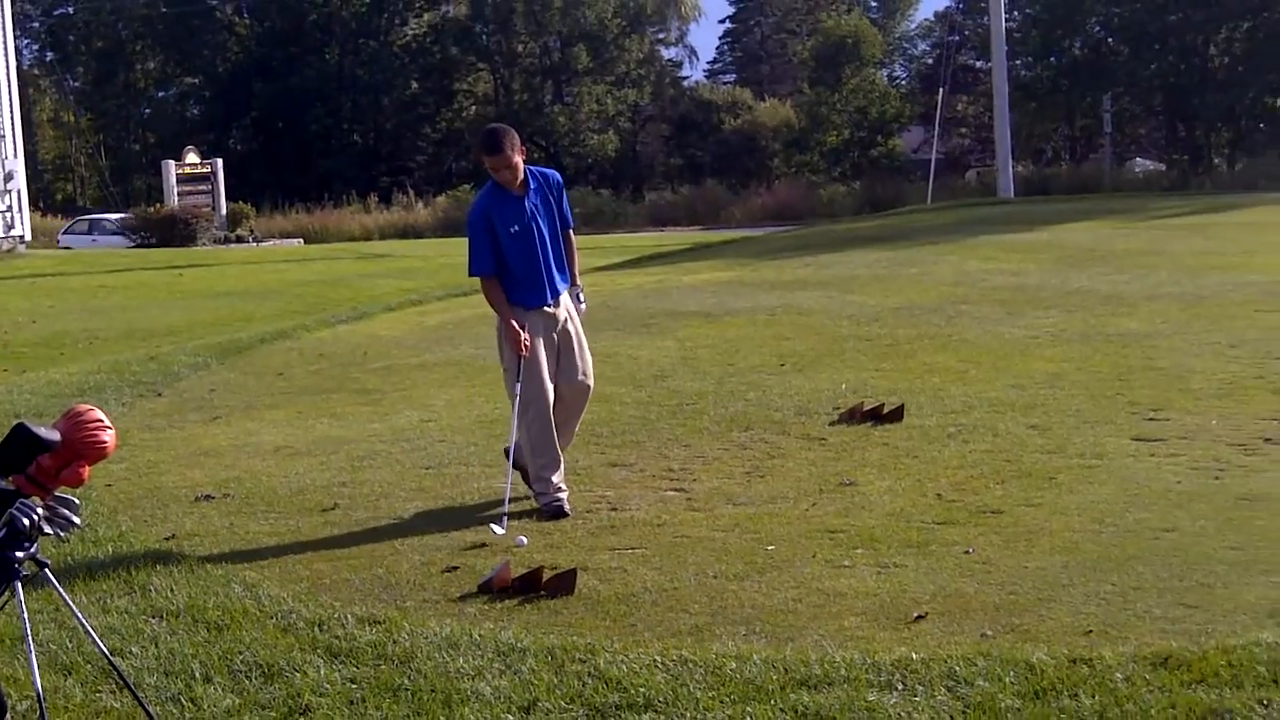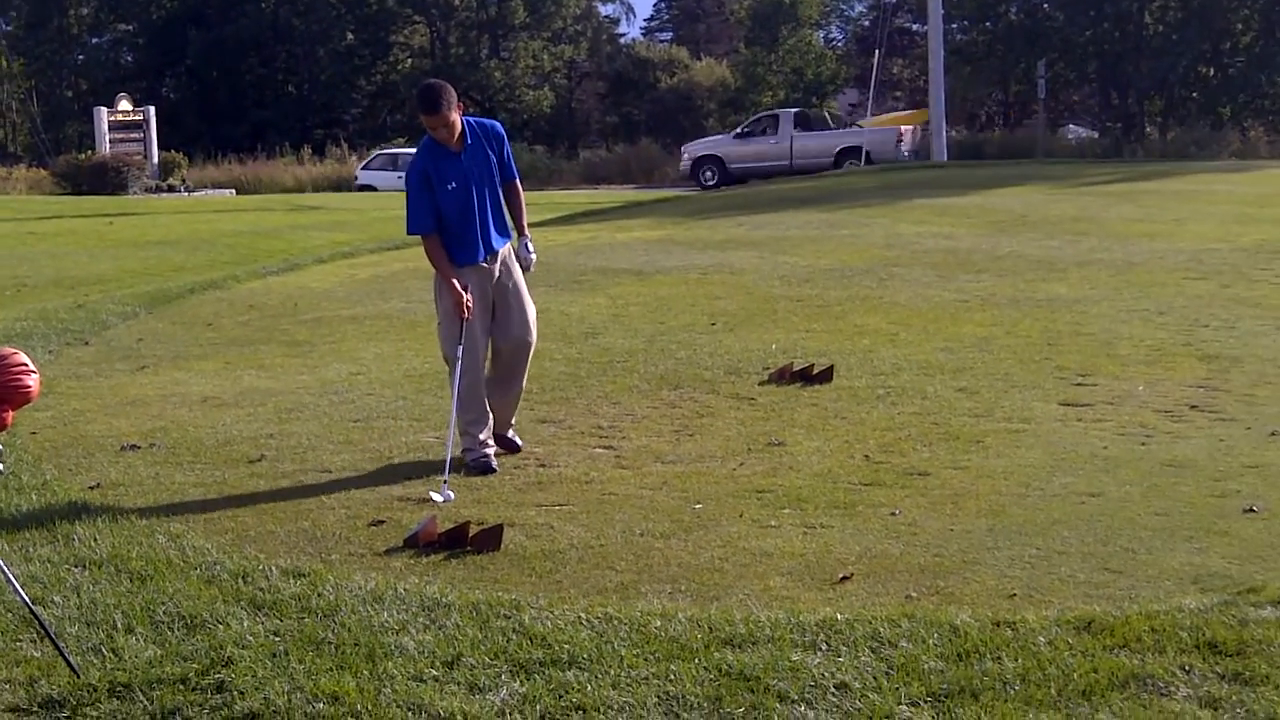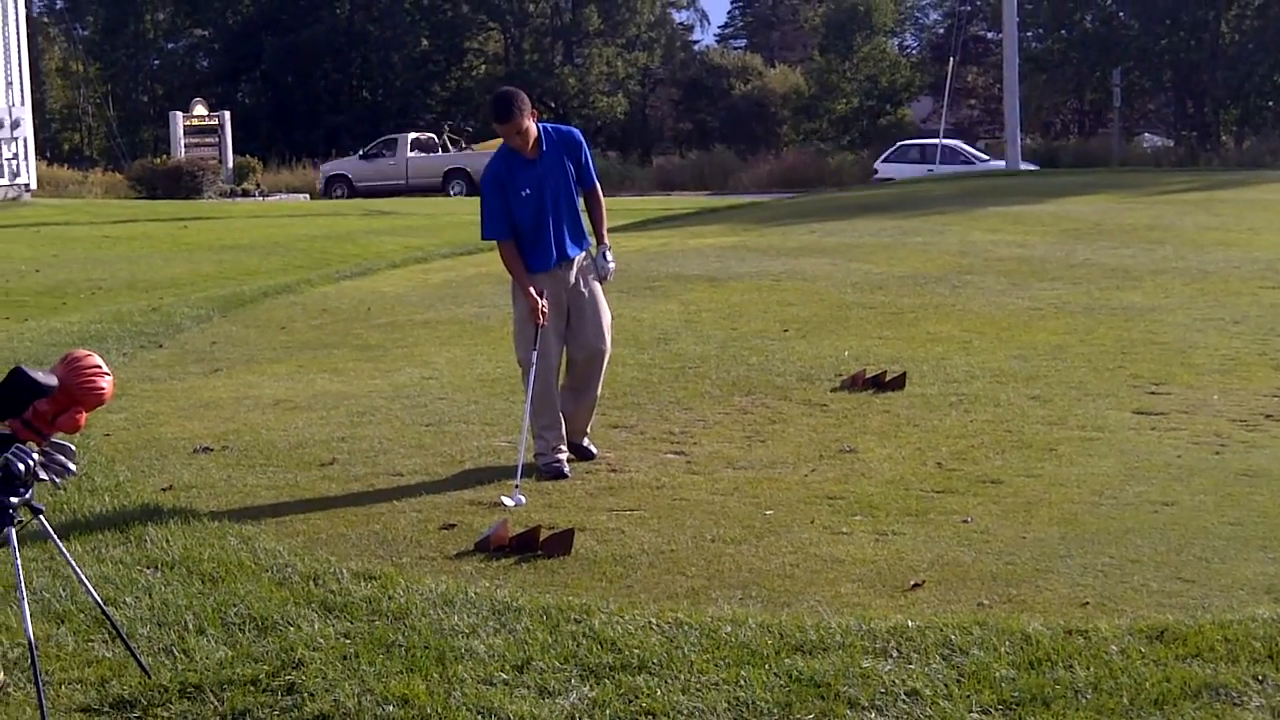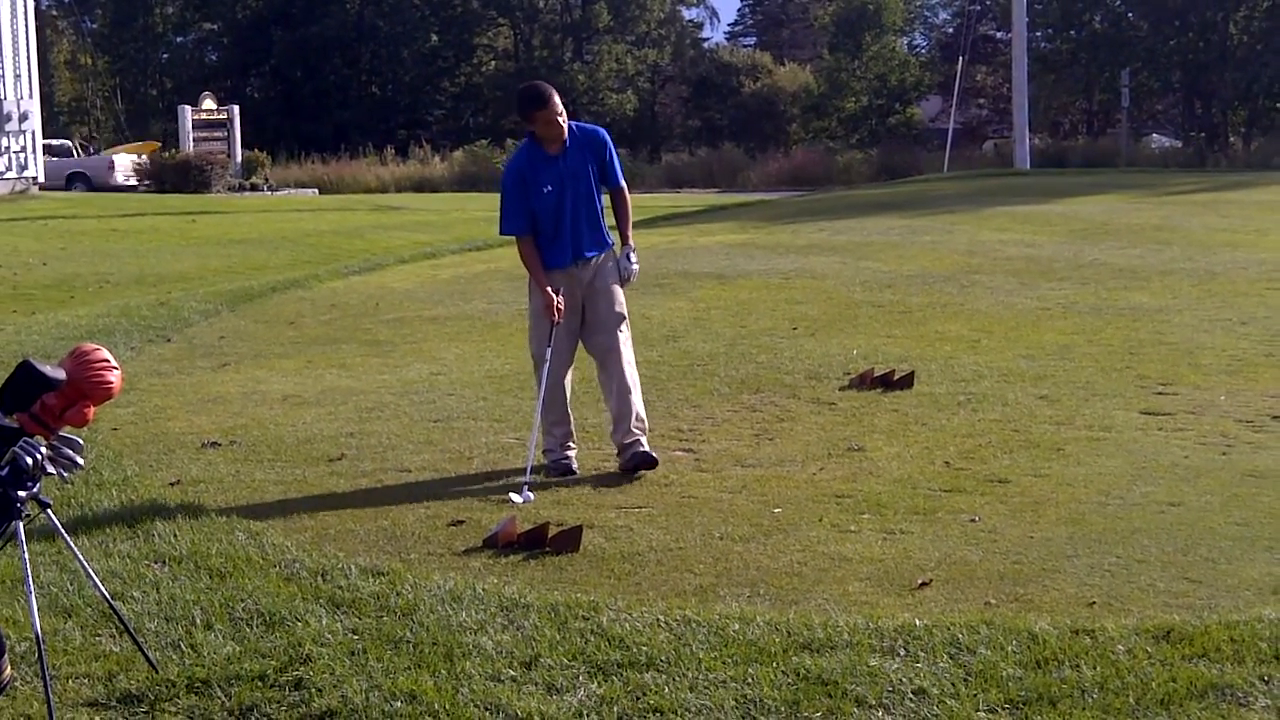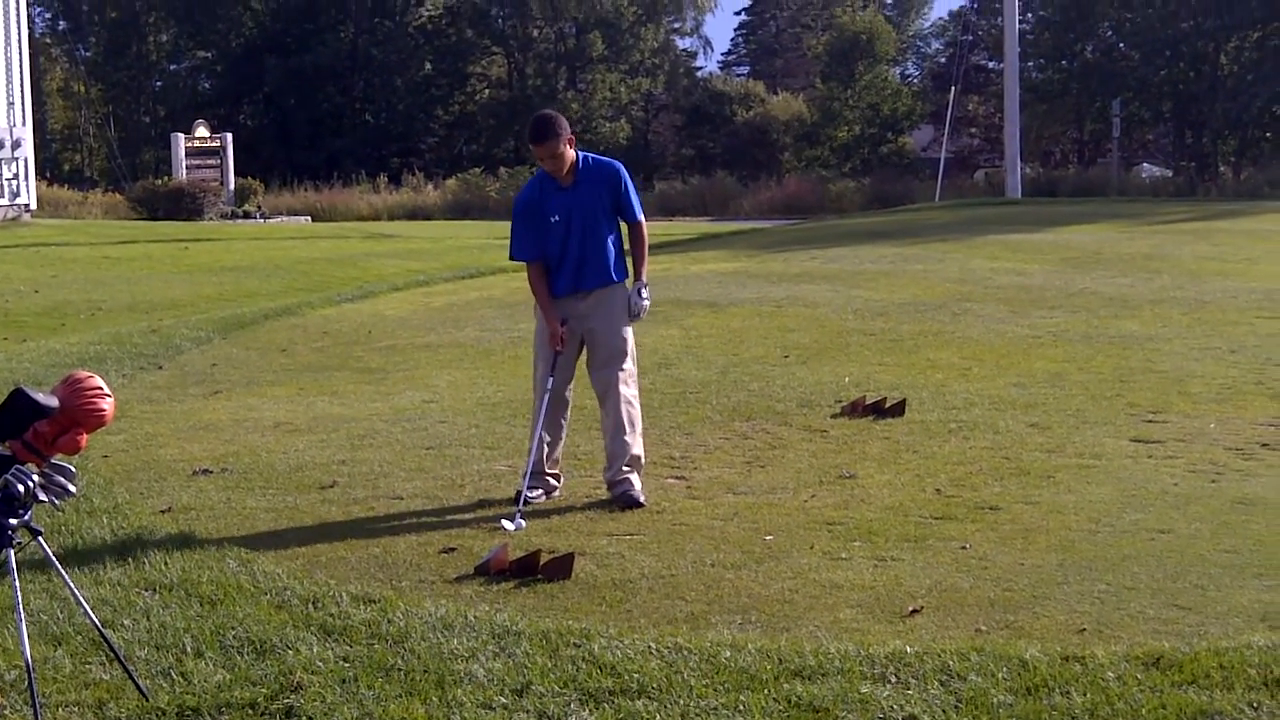
dt=0.7s
person 1, frame 1
left shoulder: (551, 182)
right shoulder: (484, 210)
right elbow: (487, 276)
left wrist: (576, 287)
right wrist: (509, 324)
left hip: (560, 303)
right hip: (523, 314)
left knee: (578, 386)
right knee: (537, 402)
left ankle: (526, 454)
right ankle: (550, 489)
person 1, frame 2
left shoulder: (491, 134)
right shoulder: (421, 166)
left elbow: (511, 185)
right elbow: (428, 234)
left wrist: (524, 237)
right wrist: (452, 283)
left hip: (502, 253)
right hip: (460, 269)
left knee: (521, 337)
right knee: (468, 358)
left ankle: (500, 422)
right ankle: (477, 444)
person 1, frame 3
left shoulder: (570, 141)
right shoulder: (496, 173)
left elbow: (592, 192)
right elbow: (504, 240)
left wrist: (603, 245)
right wrist: (527, 290)
left hip: (580, 262)
right hip: (536, 276)
left knee: (595, 346)
right knee: (542, 364)
left ankle: (574, 428)
right ankle: (549, 449)
person 1, frame 4
left shoulder: (595, 140)
right shoulder: (518, 170)
left elbow: (618, 192)
right elbow: (523, 236)
left wrist: (627, 247)
right wrist: (544, 287)
left hip: (600, 262)
right hip: (552, 274)
left knee: (616, 350)
right knee: (553, 364)
left ankle: (633, 442)
right ankle: (559, 449)
person 1, frame 5
left shoulder: (610, 174)
right shoulder: (530, 197)
left elbow: (636, 224)
right elbow: (534, 264)
left wrist: (640, 282)
right wrist: (549, 316)
left hip: (608, 295)
right hip: (557, 302)
left knee: (618, 387)
right knee: (550, 390)
left ankle: (624, 476)
right ankle: (543, 475)
